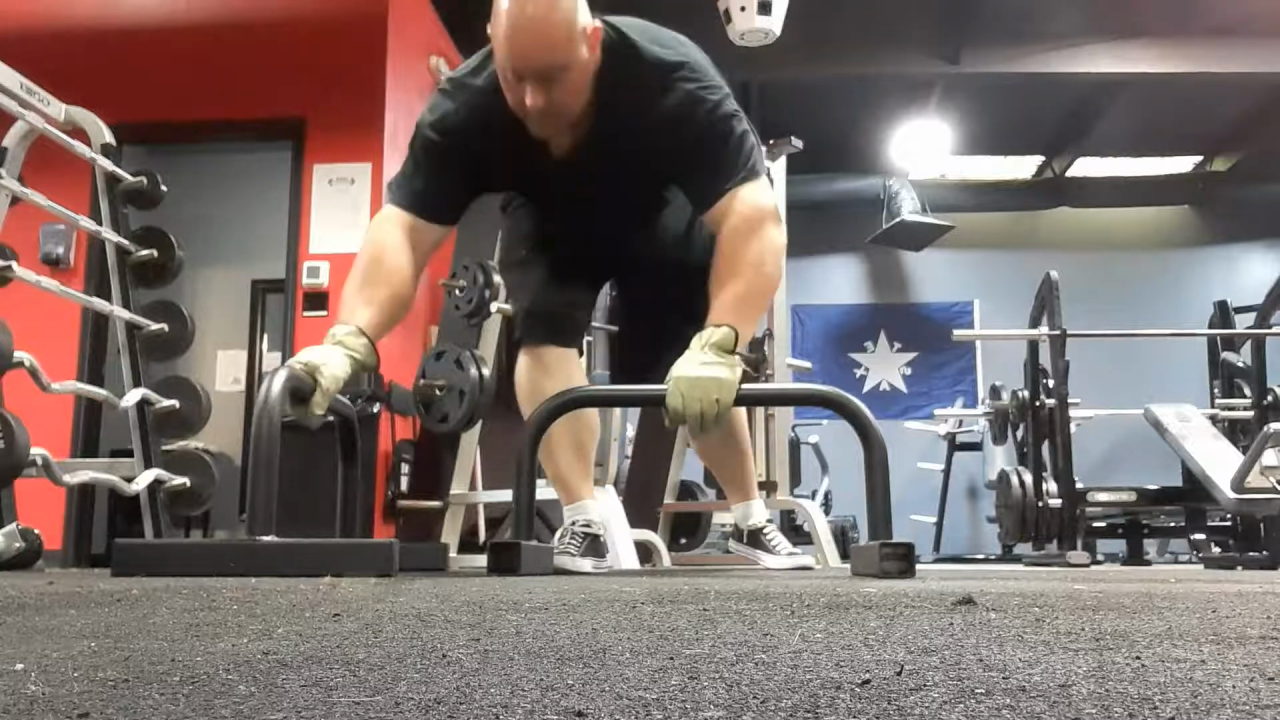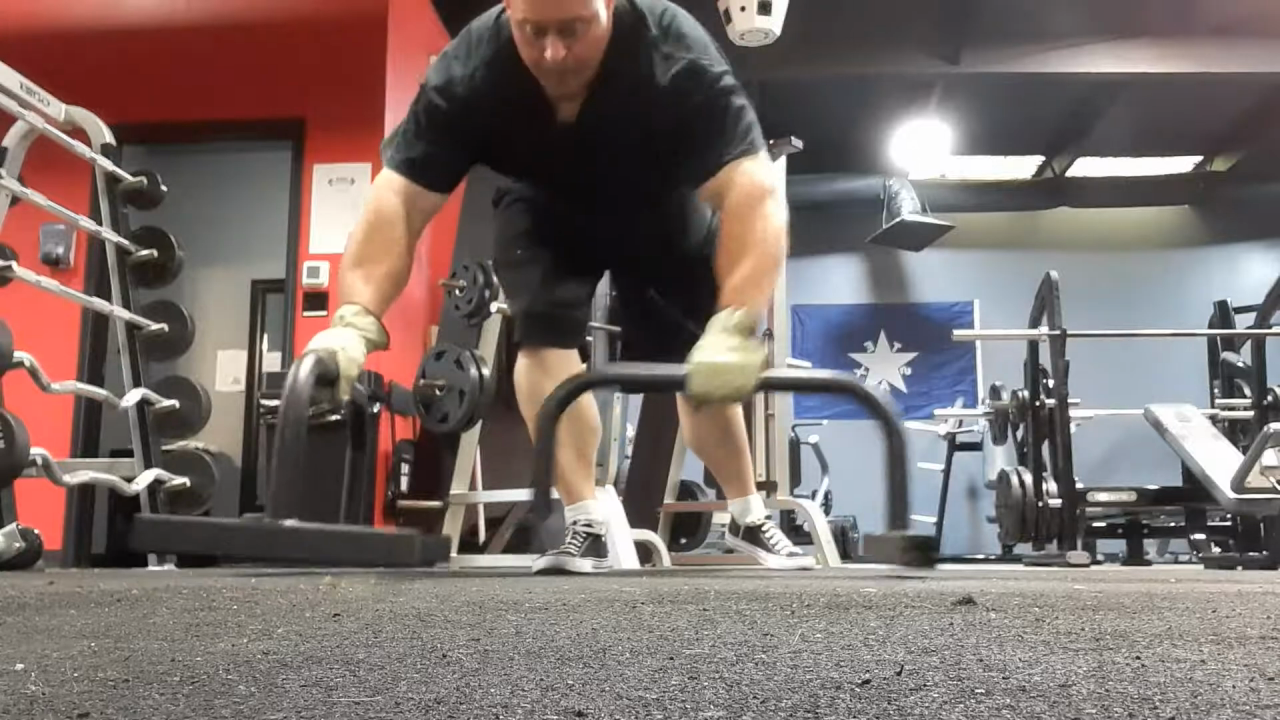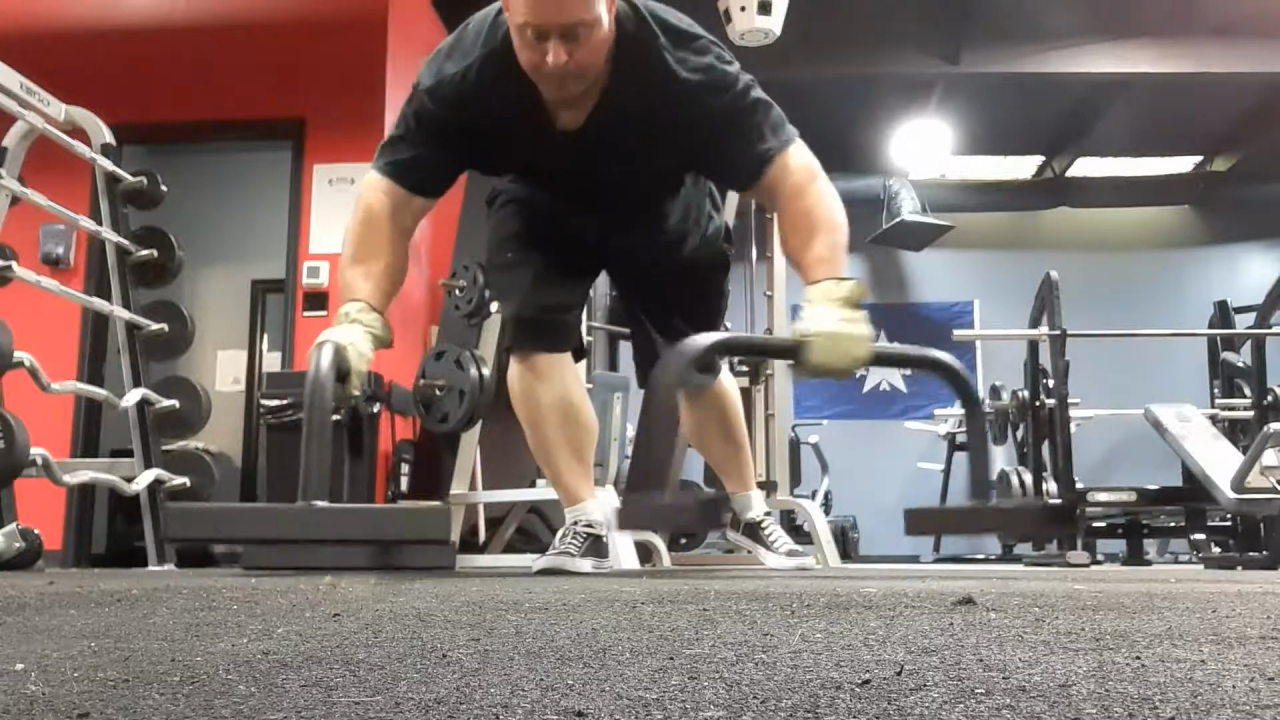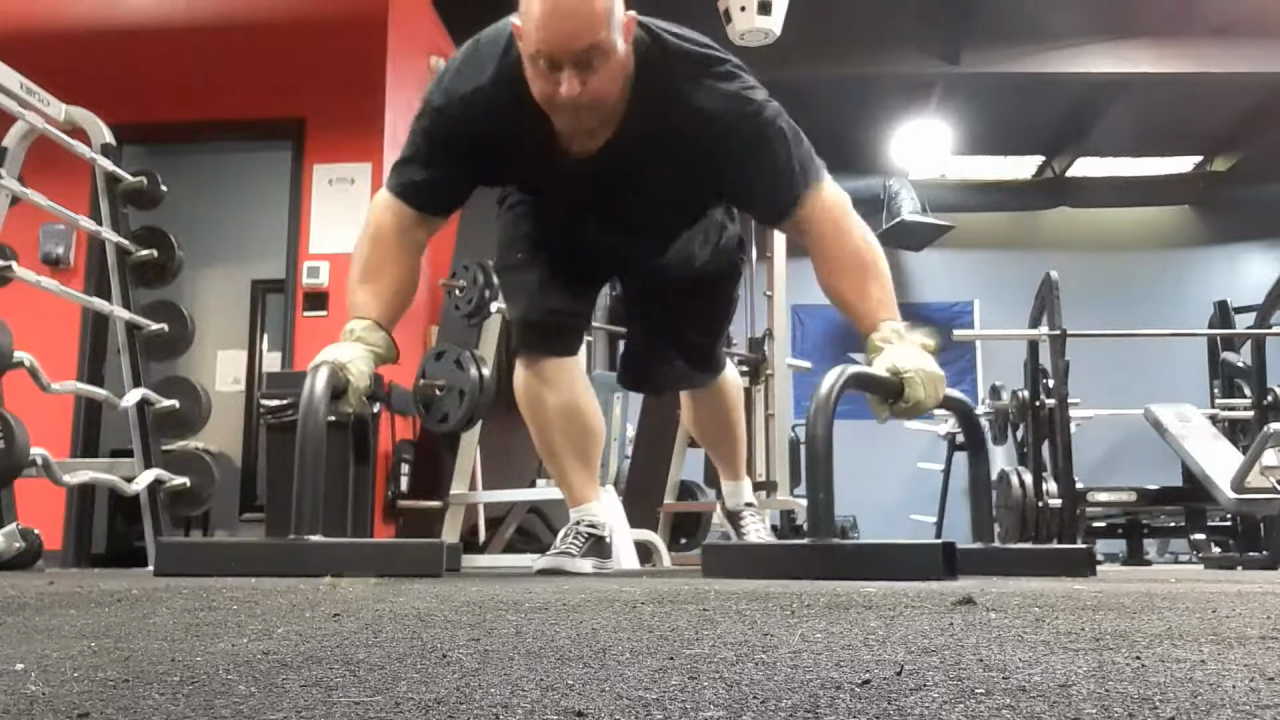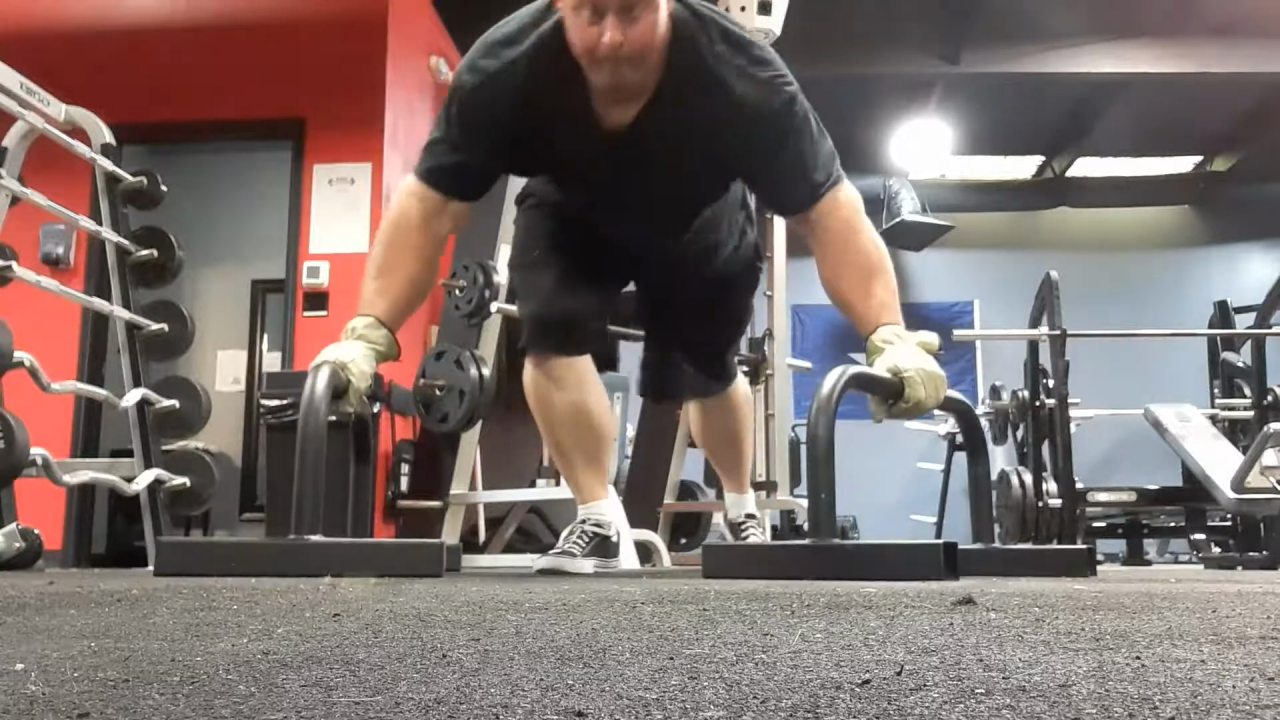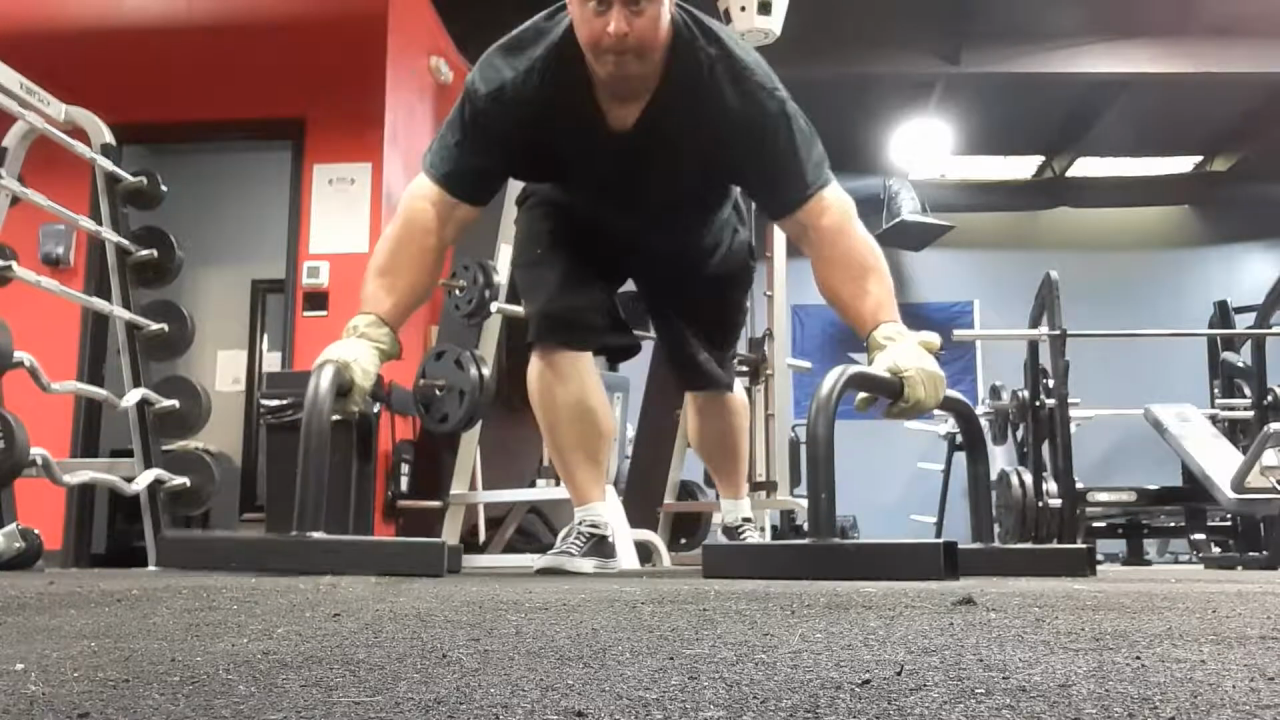
dt=0.2s
person 1, frame 1
left shoulder: (676, 83)
right shoulder: (464, 107)
left elbow: (753, 218)
right elbow: (403, 233)
left wrist: (719, 346)
right wrist: (346, 342)
left hip: (668, 222)
right hip: (552, 221)
left knee: (702, 381)
right knee: (545, 333)
left ankle: (751, 521)
right ankle: (583, 524)
person 1, frame 2
left shoulder: (674, 55)
right shoulder: (468, 73)
left elbow: (749, 193)
right elbow: (400, 200)
left wrist: (735, 329)
right wrist: (354, 322)
left hip: (666, 213)
right hip: (547, 209)
left knee: (699, 362)
right knee: (543, 333)
left ankle: (749, 519)
right ankle: (585, 524)
person 1, frame 3
left shoulder: (680, 65)
right shoulder: (464, 75)
left elbow: (790, 177)
right elbow: (388, 201)
left wrist: (830, 293)
right wrist: (359, 316)
left hip: (666, 215)
right hip: (542, 211)
left knee: (696, 365)
right knee: (535, 338)
left ankle: (752, 515)
right ankle: (586, 523)
person 1, frame 4
left shoulder: (708, 90)
right shoulder: (474, 91)
left elbow: (818, 213)
right elbow: (402, 219)
left wrist: (890, 338)
right wrist: (364, 336)
left hip: (680, 231)
right hip: (551, 223)
left knee: (699, 366)
right knee: (541, 339)
left ankle: (739, 499)
right ankle: (589, 524)
person 1, frame 5
left shoulder: (740, 74)
right shoulder: (505, 67)
left elbow: (829, 214)
right elbow: (427, 208)
left wrist: (890, 337)
right wrist: (368, 334)
left hip: (698, 227)
right hip: (571, 217)
left knee: (710, 372)
right knee: (553, 340)
left ankle: (741, 511)
right ankle: (595, 524)
person 1, frame 6
left shoulder: (733, 80)
right shoulder: (515, 73)
left elbow: (820, 216)
right elbow: (434, 208)
left wrist: (889, 338)
right wrist: (369, 333)
left hip: (695, 226)
right hip: (571, 218)
left knee: (711, 371)
right knee: (559, 336)
left ankle: (738, 518)
right ankle: (592, 525)
